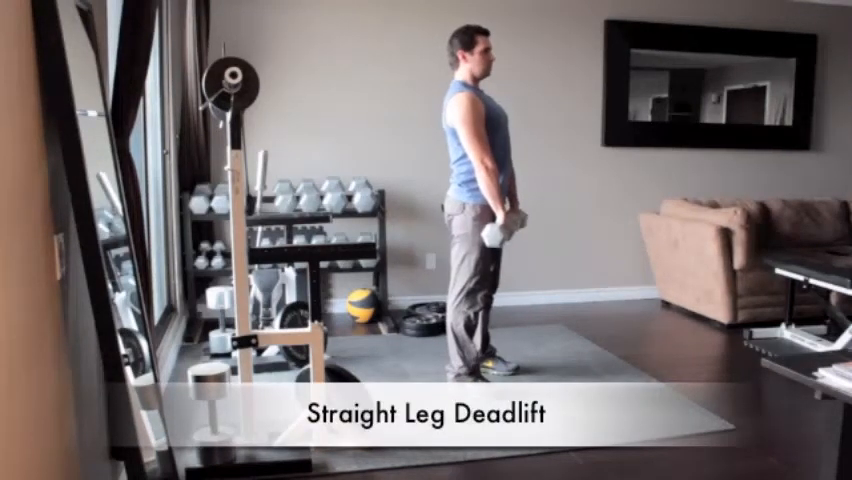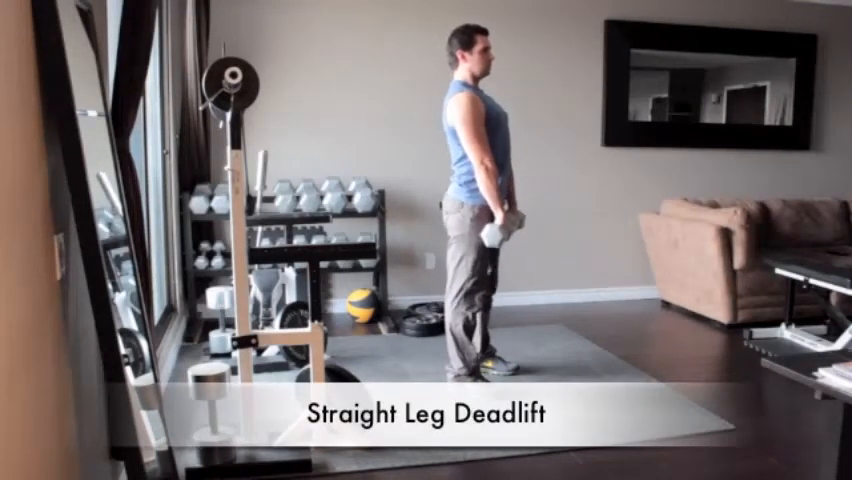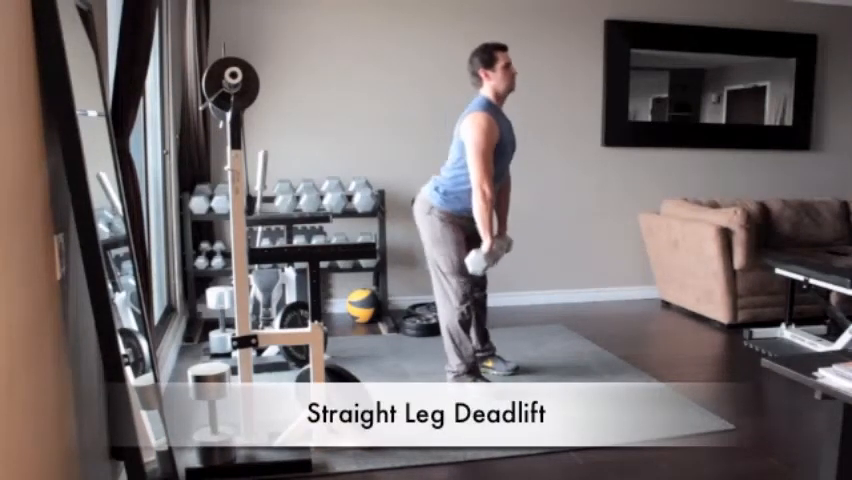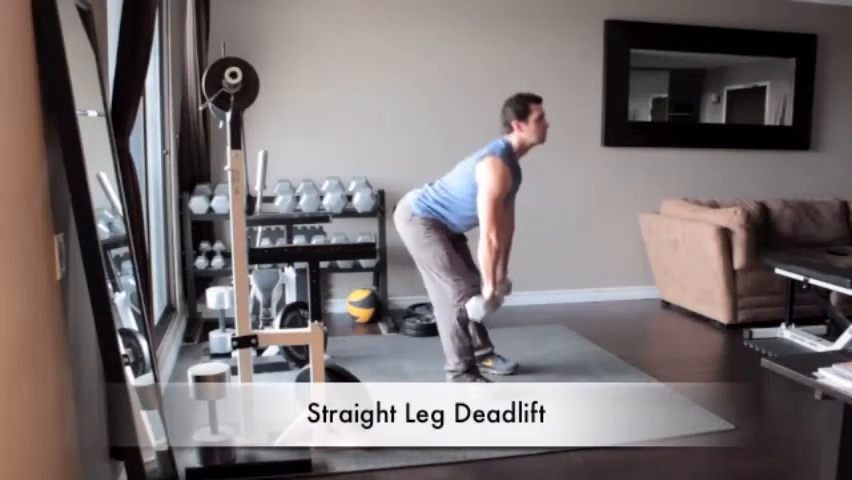
dt=0.5s
person 1, frame 1
left shoulder: (478, 96)
right shoulder: (463, 99)
left elbow: (502, 158)
right elbow: (482, 164)
left wrist: (513, 204)
right wrist: (500, 211)
left hip: (486, 204)
right hip: (473, 206)
left knee: (484, 287)
right knee: (467, 290)
left ankle: (481, 353)
right ankle: (462, 372)
person 1, frame 2
left shoulder: (477, 96)
right shoulder: (463, 99)
left elbow: (501, 160)
right elbow: (482, 164)
left wrist: (511, 205)
right wrist: (500, 212)
left hip: (484, 205)
right hip: (470, 207)
left knee: (483, 287)
right knee: (465, 291)
left ankle: (481, 353)
right ankle: (462, 372)
person 1, frame 3
left shoulder: (499, 117)
right shoulder: (481, 119)
left elbow: (502, 179)
right elbow: (481, 188)
left wrist: (502, 230)
right wrist: (487, 238)
left hip: (460, 213)
right hip: (438, 212)
left knee: (475, 285)
right knee: (457, 292)
left ankle: (482, 354)
right ankle: (462, 373)
person 1, frame 4
left shoulder: (510, 160)
right shoulder: (496, 165)
left elbow: (506, 222)
right elbow: (489, 236)
left wrist: (502, 273)
right wrist: (490, 284)
left hip: (442, 221)
right hip: (418, 218)
left knee: (472, 287)
right knee: (455, 292)
left ankle: (481, 354)
right ankle: (460, 373)
